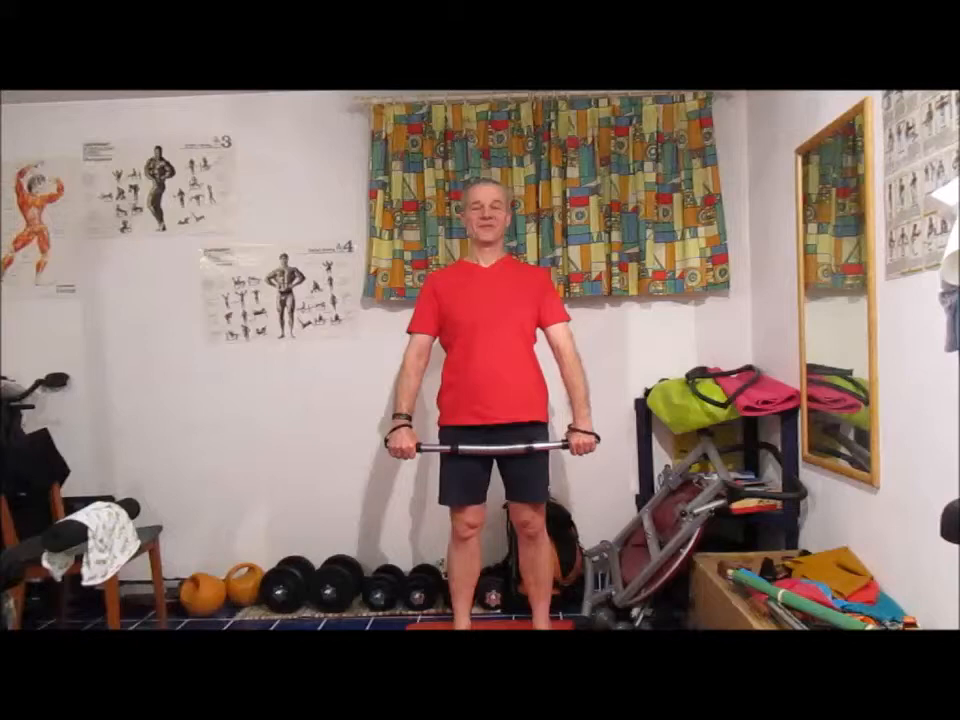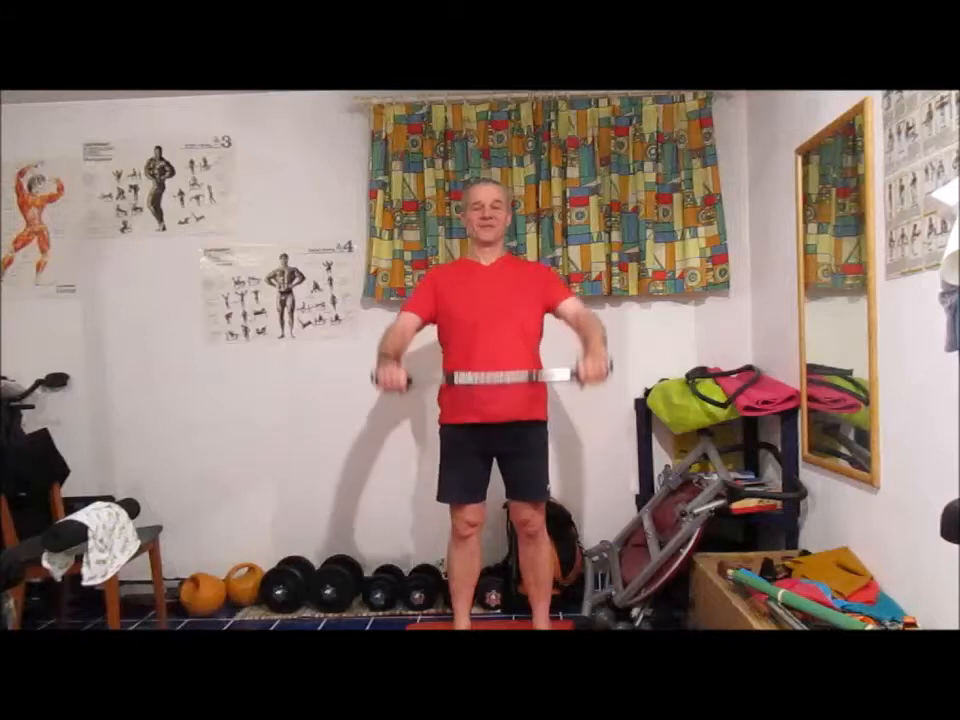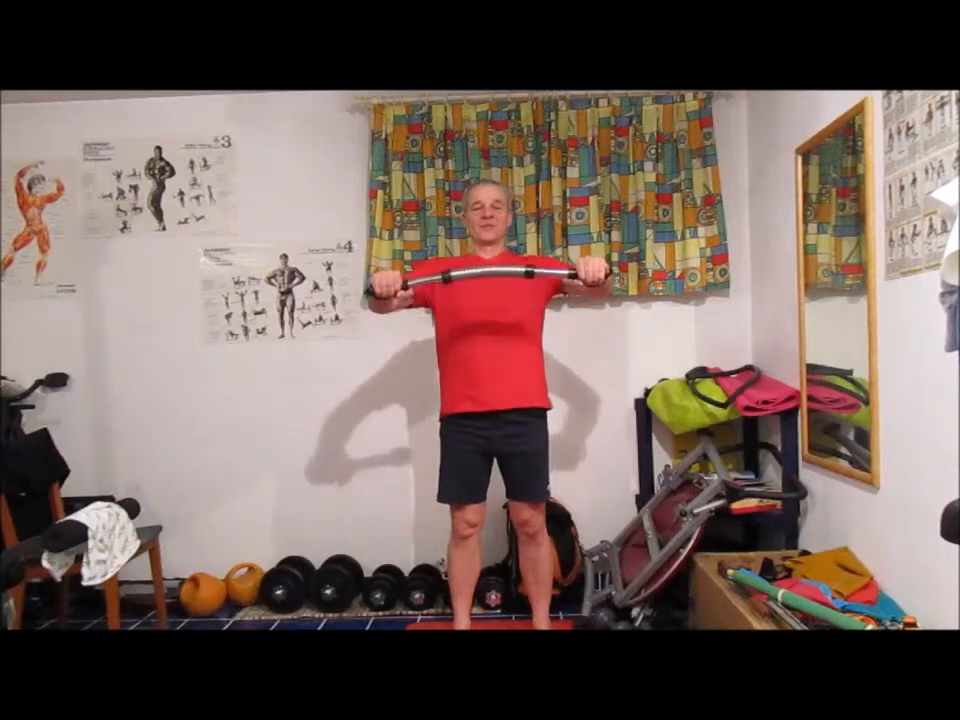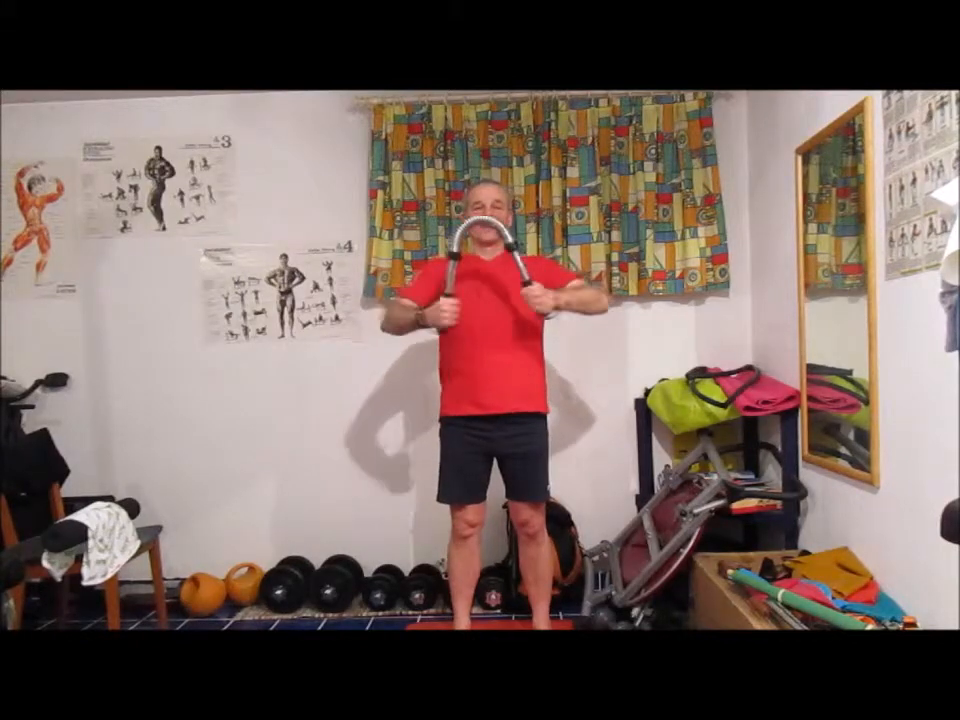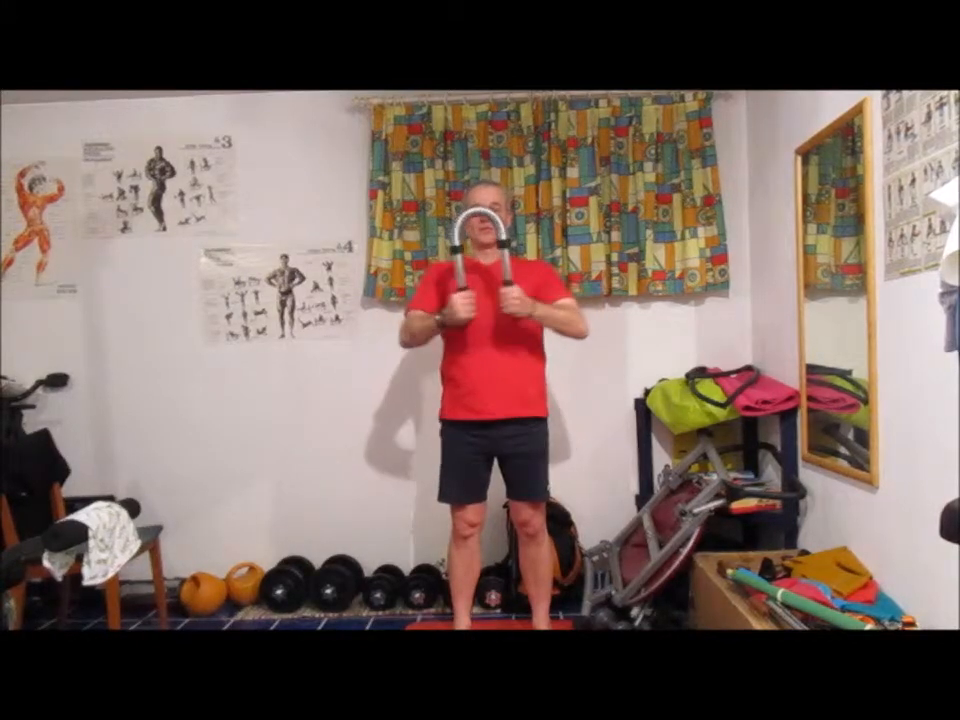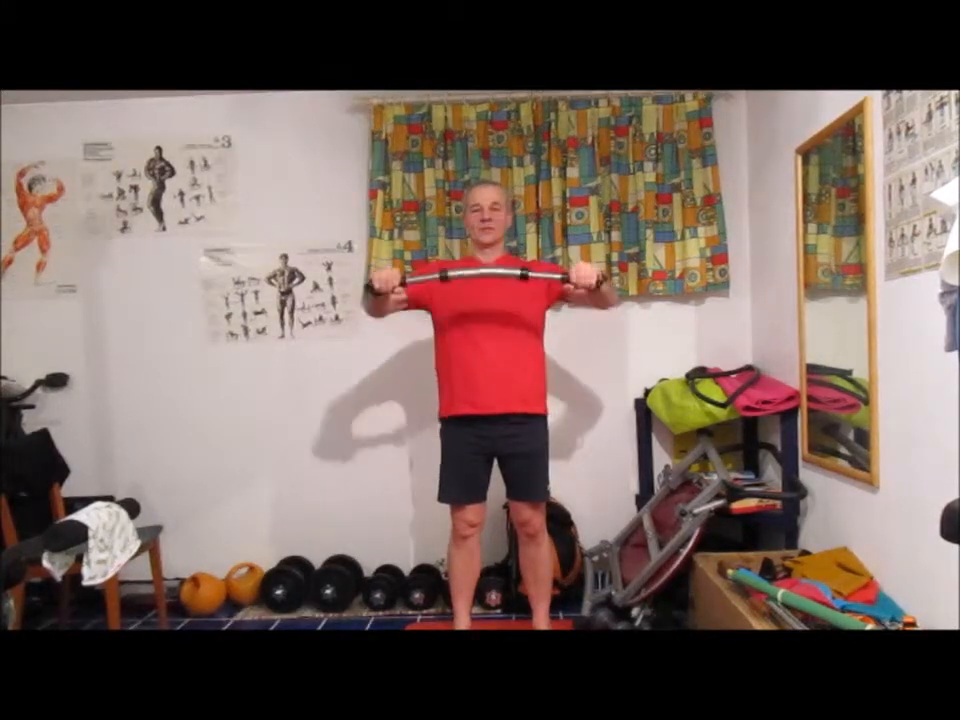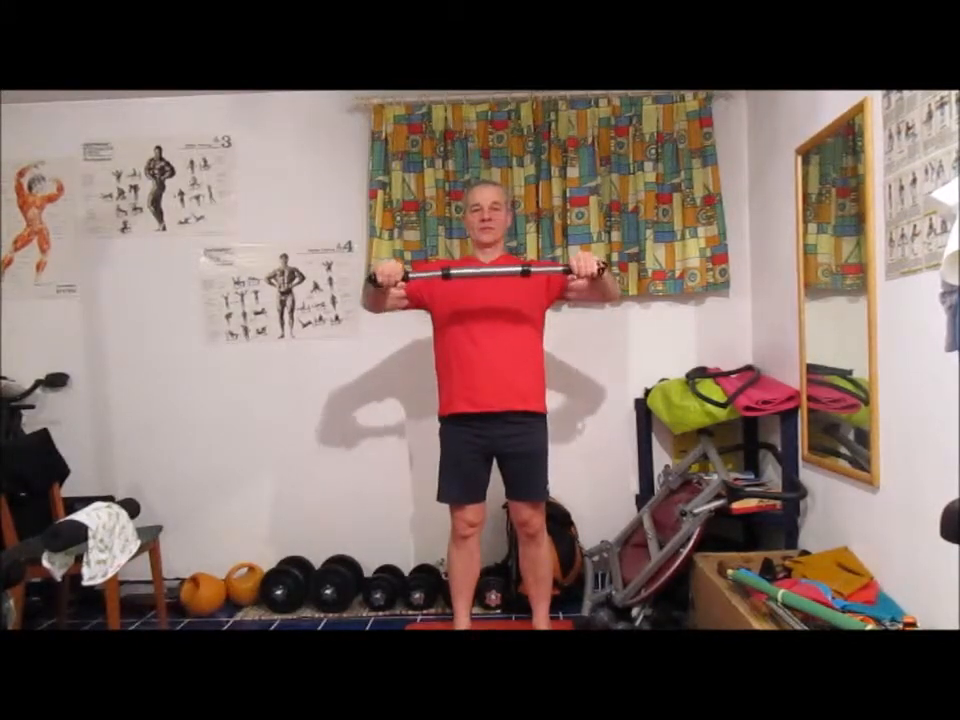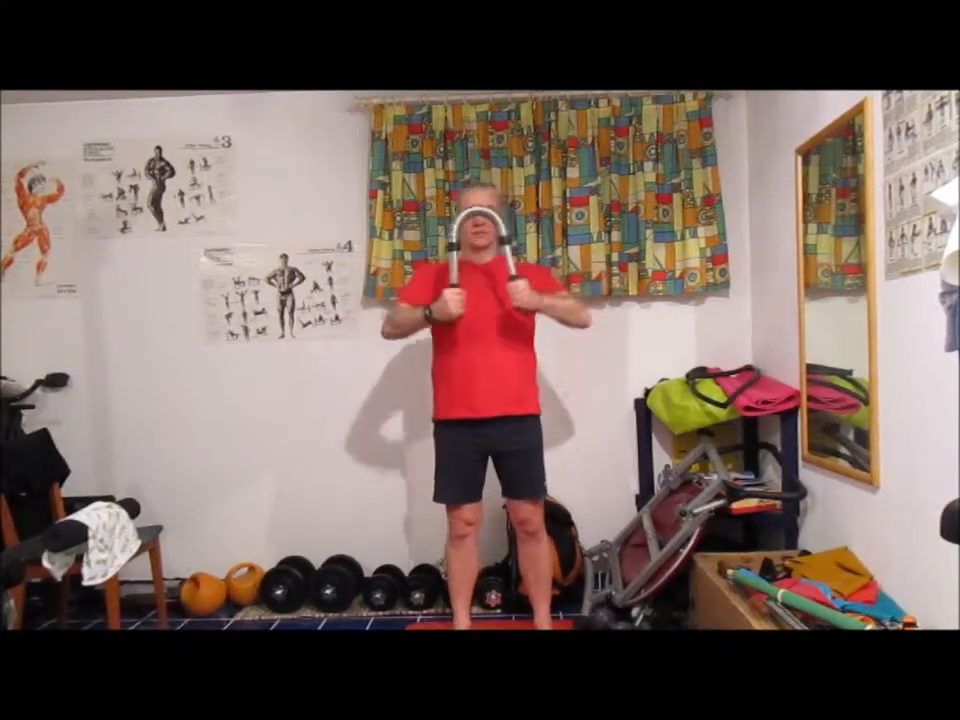
dt=0.5s
person 1, frame 1
left shoulder: (535, 278)
right shoulder: (440, 282)
left elbow: (565, 348)
right elbow: (416, 355)
left wrist: (582, 418)
right wrist: (401, 420)
left hip: (525, 422)
right hip: (462, 424)
left knee: (531, 525)
right knee: (465, 527)
left ankle: (542, 623)
right ankle: (461, 624)
person 1, frame 2
left shoulder: (537, 275)
right shoulder: (440, 278)
left elbow: (582, 316)
right elbow: (402, 327)
left wrist: (595, 350)
right wrist: (389, 360)
left hip: (525, 419)
right hip: (461, 422)
left knee: (531, 523)
right knee: (465, 524)
left ankle: (541, 623)
right ankle: (461, 623)
person 1, frame 3
left shoulder: (537, 268)
right shoulder: (438, 271)
left elbow: (597, 283)
right elbow: (384, 302)
left wrist: (598, 271)
right wrist: (381, 287)
left hip: (524, 416)
right hip: (462, 419)
left knee: (531, 523)
right knee: (465, 525)
left ankle: (542, 622)
right ankle: (461, 623)
person 1, frame 4
left shoulder: (538, 268)
right shoulder: (439, 270)
left elbow: (599, 299)
right elbow: (390, 319)
left wrist: (558, 299)
right wrist: (424, 316)
left hip: (524, 417)
right hip: (462, 419)
left knee: (531, 523)
right knee: (465, 525)
left ankle: (541, 622)
right ankle: (461, 623)
person 1, frame 5
left shoulder: (537, 272)
right shoulder: (441, 275)
left elbow: (579, 326)
right elbow: (408, 336)
left wrist: (530, 307)
right wrist: (442, 317)
left hip: (524, 420)
right hip: (463, 422)
left knee: (531, 524)
right knee: (465, 525)
left ankle: (542, 623)
right ankle: (461, 623)
person 1, frame 6
left shoulder: (539, 273)
right shoulder: (438, 276)
left elbow: (608, 301)
right elbow: (378, 309)
left wrist: (594, 281)
right wrist: (378, 289)
left hip: (524, 419)
right hip: (462, 421)
left knee: (531, 524)
right knee: (465, 525)
left ankle: (542, 622)
right ankle: (461, 623)
person 1, frame 7
left shoulder: (538, 274)
right shoulder: (438, 275)
left elbow: (608, 293)
right elbow: (375, 304)
left wrist: (595, 270)
right wrist: (379, 281)
left hip: (524, 419)
right hip: (462, 421)
left knee: (531, 523)
right knee: (465, 525)
left ankle: (542, 623)
right ankle: (461, 623)
person 1, frame 8
left shoulder: (527, 273)
right shoulder: (433, 275)
left elbow: (582, 317)
right elbow: (390, 327)
left wrist: (538, 301)
right wrist: (432, 311)
left hip: (518, 419)
right hip: (456, 422)
left knee: (530, 521)
right knee: (462, 525)
left ankle: (543, 621)
right ankle: (461, 623)
